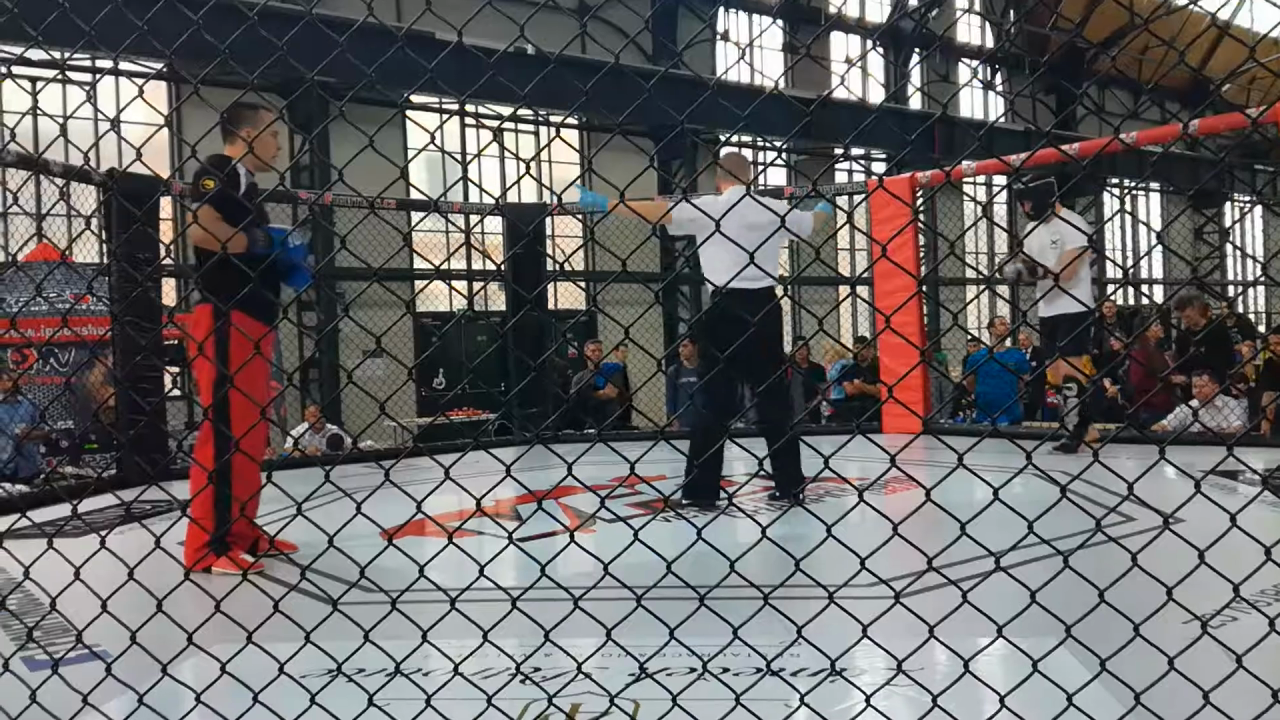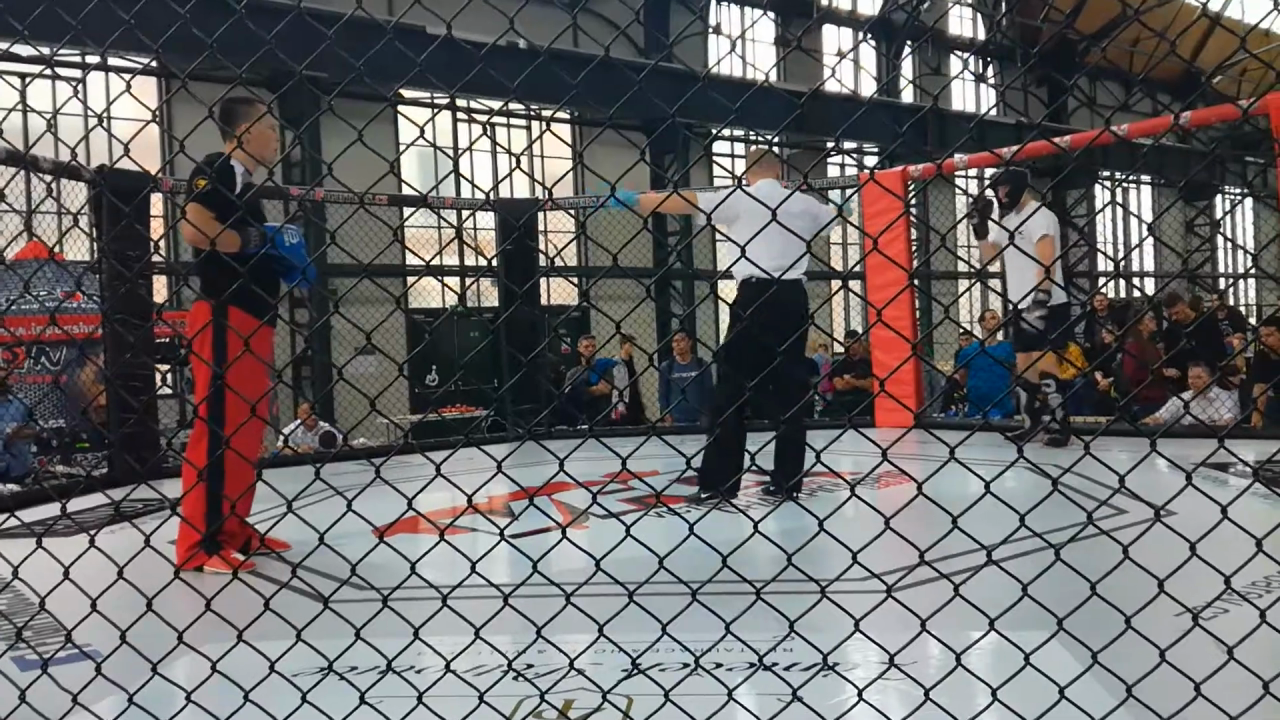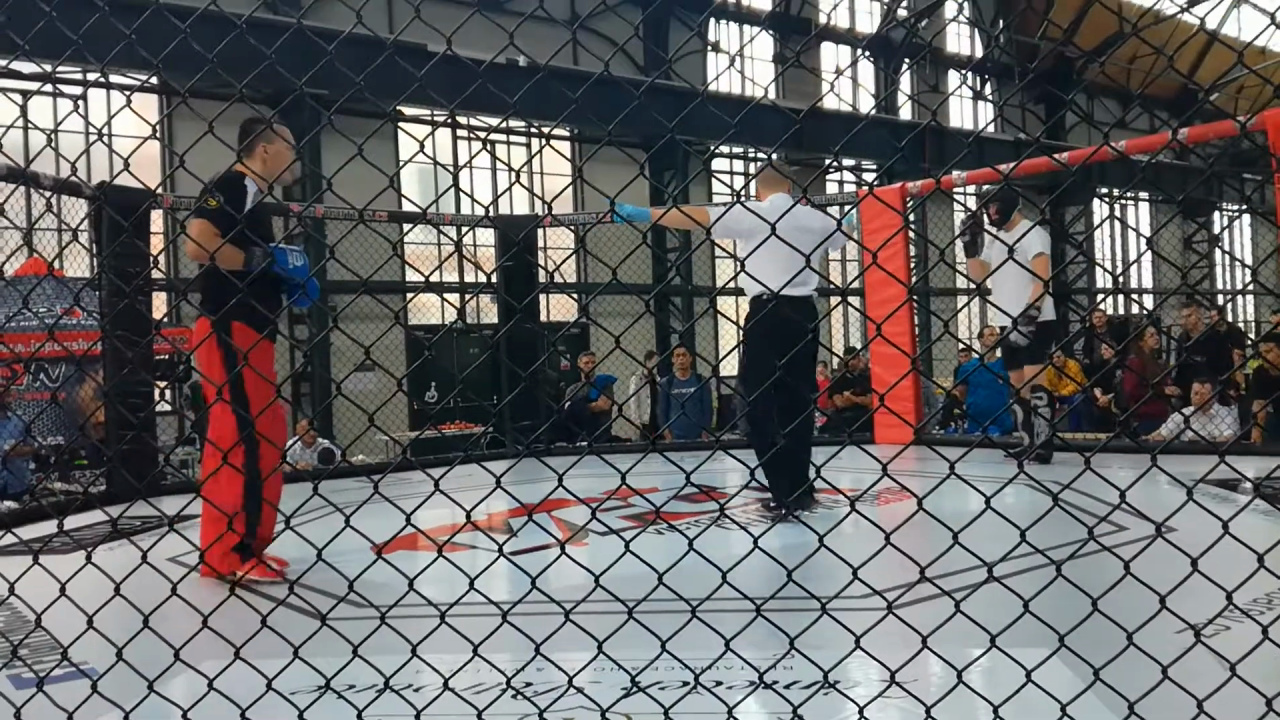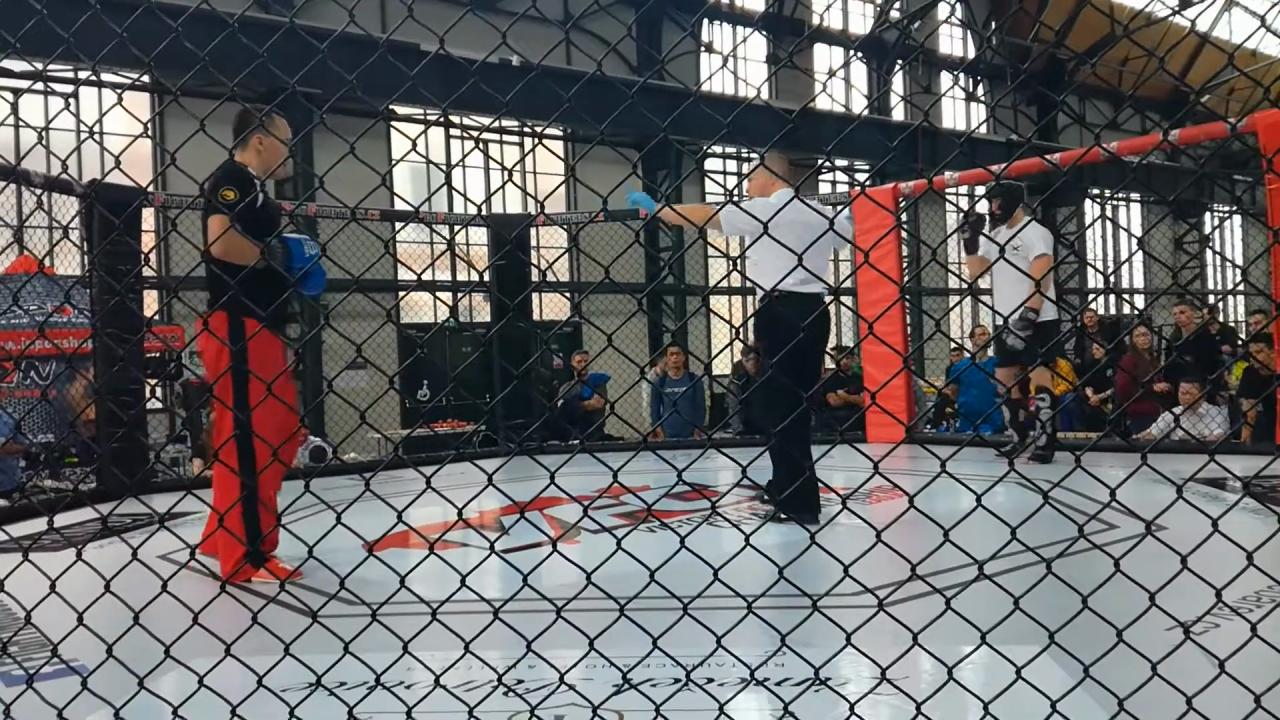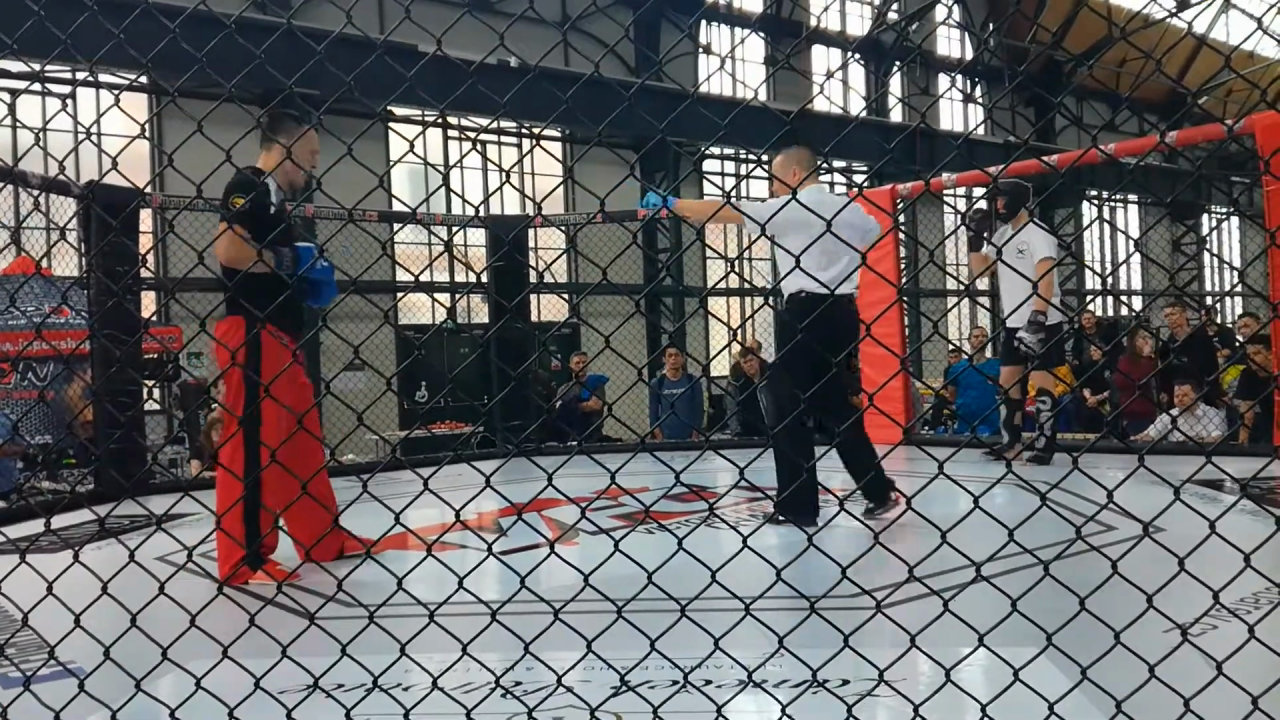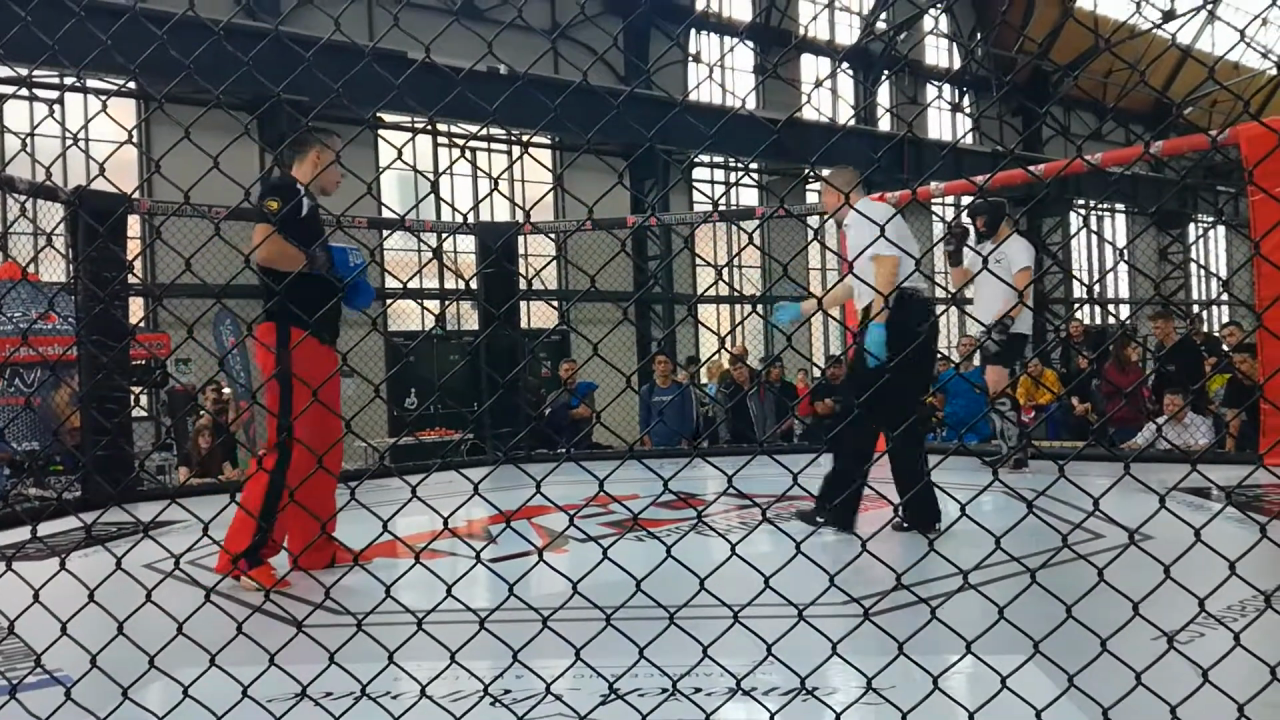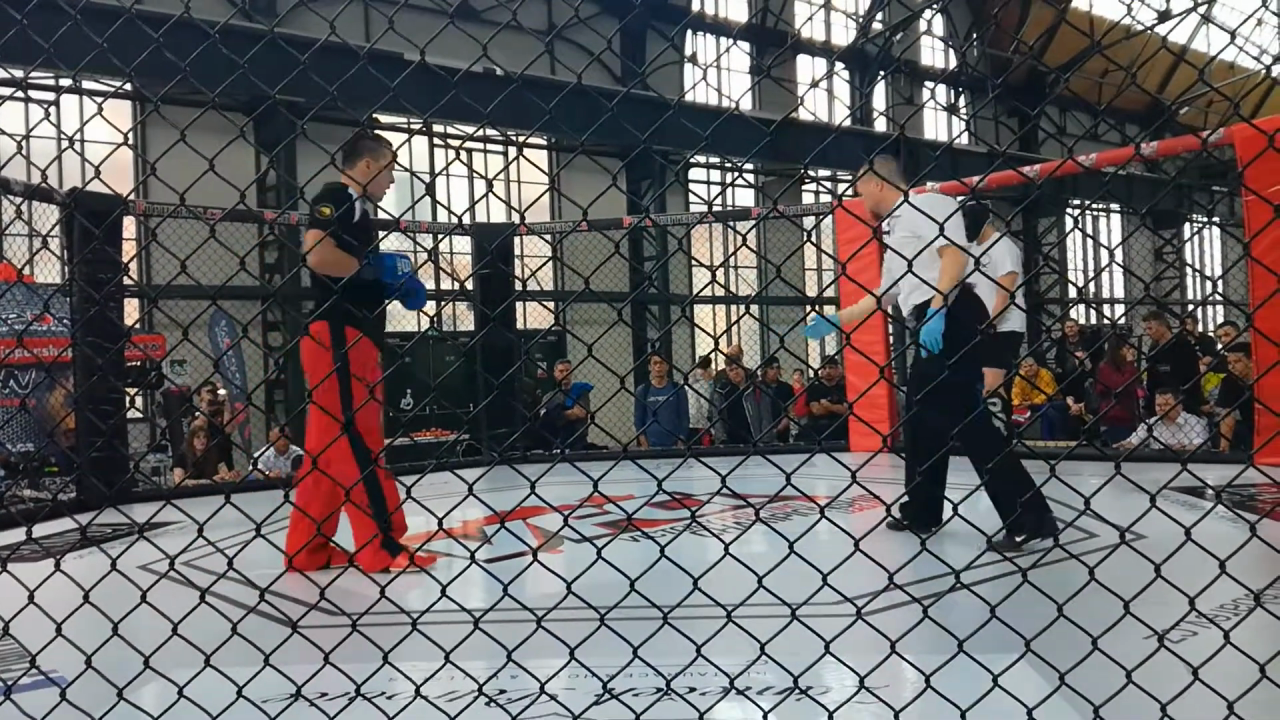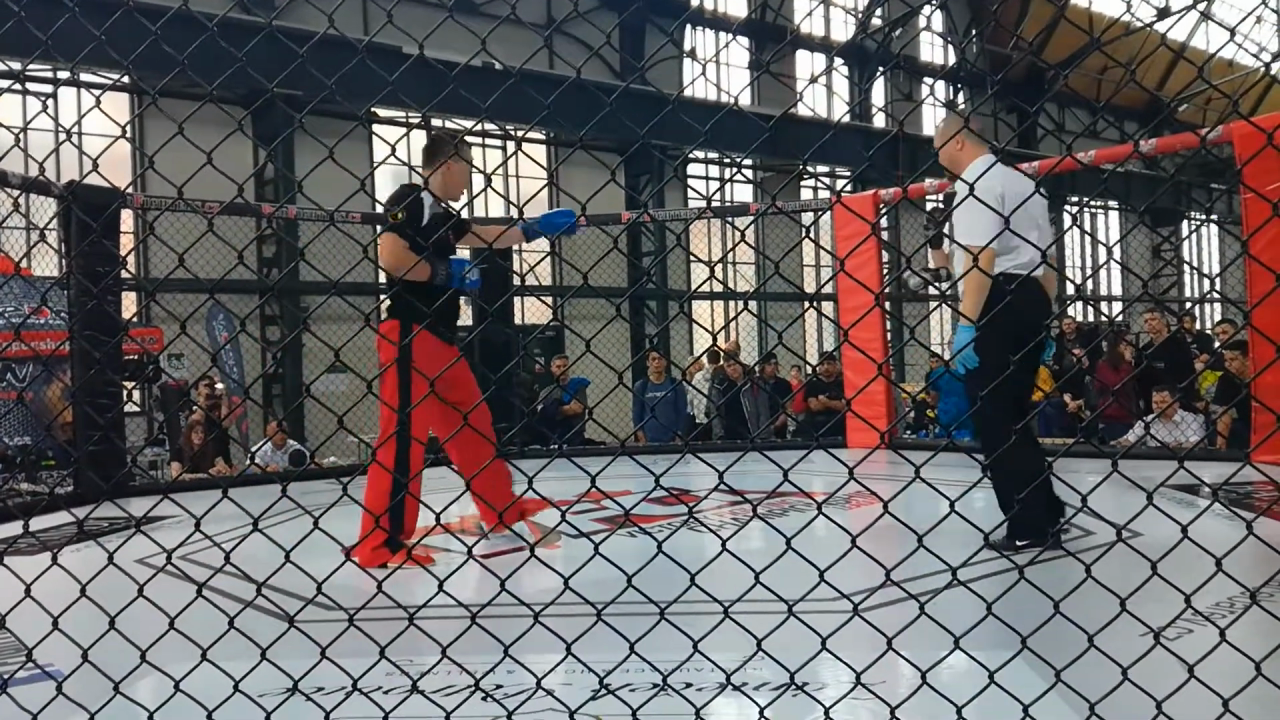
dt=0.5s
person 1, frame 1
left shoulder: (245, 185)
right shoulder: (221, 170)
right elbow: (199, 230)
left wrist: (283, 263)
right wrist: (265, 241)
left hip: (250, 322)
right hip: (226, 321)
left knee: (250, 430)
right knee: (227, 428)
left ankle: (240, 530)
right ankle: (209, 545)
person 1, frame 2
left shoulder: (243, 182)
right shoulder: (218, 169)
right elbow: (194, 228)
left wrist: (286, 262)
right wrist: (260, 239)
left hip: (251, 319)
right hip: (225, 317)
left knee: (248, 427)
right knee: (221, 426)
left ankle: (232, 529)
right ankle: (200, 543)
person 1, frame 3
left shoulder: (254, 200)
right shoulder: (231, 186)
right elbow: (197, 243)
left wrist: (290, 281)
right wrist: (264, 259)
left hip: (249, 335)
right hip: (229, 333)
left knee: (233, 442)
right knee: (257, 437)
left ankle: (223, 551)
right ankle: (238, 550)
person 1, frame 4
left shoulder: (254, 189)
right shoulder: (232, 179)
right elbow: (221, 242)
left wrist: (293, 267)
right wrist: (278, 253)
left hip: (262, 331)
right hip: (238, 329)
left knee: (283, 433)
right knee: (247, 438)
left ankle: (226, 534)
right ankle: (245, 555)
person 1, frame 5
left shoulder: (271, 195)
right shoulder: (249, 185)
right elbow: (228, 249)
left wrist: (306, 278)
right wrist: (287, 261)
left hip: (279, 335)
right hip: (253, 334)
left knee: (302, 437)
right knee: (253, 442)
left ankle: (323, 537)
right ankle: (243, 558)
person 1, frame 6
left shoulder: (307, 205)
right shoulder: (282, 191)
right elbow: (265, 250)
left wrist: (346, 281)
right wrist: (326, 260)
left hip: (316, 338)
right hip: (288, 337)
left knee: (325, 443)
right knee: (290, 443)
left ankle: (314, 544)
right ankle: (246, 552)
person 1, frame 7
left shoulder: (357, 210)
right shoulder: (335, 197)
right elbow: (318, 256)
left wrist: (395, 281)
right wrist: (375, 267)
left hip: (352, 338)
right hip: (338, 336)
left knee: (331, 444)
right knee: (359, 439)
left ankle: (309, 545)
right ankle: (382, 545)
person 1, frame 8
left shoulder: (442, 214)
right shoulder: (407, 201)
left elbow: (488, 234)
right elbow: (390, 256)
left wrist: (538, 225)
right wrist: (444, 272)
left hip: (440, 339)
right hip: (411, 336)
left knee: (474, 425)
right knee: (403, 436)
left ankle: (500, 510)
right ankle: (380, 543)
person 2, frame 1
left shoulder: (708, 208)
right shoulder: (776, 210)
left elbow: (657, 211)
right elbow: (812, 222)
left wrist: (603, 203)
right wrist: (824, 210)
left hip: (727, 308)
right hip: (765, 307)
left knee: (715, 398)
right knee: (774, 396)
left ankle: (701, 489)
right ankle: (790, 483)
person 2, frame 2
left shoulder: (739, 198)
right shoulder: (804, 203)
left elbow: (684, 202)
right elbow: (834, 216)
left wrist: (632, 199)
left hip: (756, 297)
right hip: (793, 298)
left knee: (732, 390)
right knee: (791, 390)
left ankle: (718, 483)
right ankle: (787, 479)
person 2, frame 3
left shoulder: (750, 214)
right shoulder: (815, 219)
left elbow: (694, 218)
right elbow: (842, 235)
left wrist: (642, 214)
right wrist: (847, 223)
left hip: (768, 315)
right hip: (804, 314)
left knee: (760, 405)
right knee: (798, 405)
left ankle: (789, 493)
right ankle: (795, 492)
person 2, frame 4
left shoulder: (764, 209)
right shoulder: (820, 213)
left elbow: (706, 216)
right elbow: (847, 232)
left wrist: (654, 207)
right wrist: (849, 220)
left hip: (780, 311)
right hip: (814, 311)
left knee: (782, 406)
right knee: (798, 404)
left ankle: (799, 502)
right ankle: (784, 489)
person 2, frame 5
left shoulder: (789, 209)
right shoulder: (849, 209)
left elbow: (727, 212)
right elbow: (873, 233)
left wrist: (670, 203)
left hip: (805, 312)
right hip: (842, 312)
left knee: (789, 409)
right knee: (838, 406)
left ankle: (796, 505)
right ankle: (878, 489)
person 2, frame 6
left shoulder: (870, 213)
right shoulder: (864, 226)
left elbow: (889, 264)
right elbow: (850, 286)
left wrist: (879, 323)
right wrist: (803, 308)
left hip: (895, 324)
right hip: (910, 323)
left knee: (862, 413)
right knee: (904, 418)
left ankle: (837, 507)
right ankle: (920, 513)
person 2, frame 7
left shoulder: (927, 206)
right shoulder: (893, 233)
left elbow: (952, 255)
right elbow: (881, 295)
left wrist: (938, 311)
right wrist: (834, 321)
left hip: (952, 323)
right hip: (931, 329)
left knee: (962, 419)
right knee: (923, 419)
left ankle: (1030, 518)
right ankle: (921, 510)
person 2, frame 8
left shoulder: (977, 186)
right shoulder: (1026, 185)
left elbow: (981, 261)
right elbow: (1047, 264)
left wrist: (966, 327)
right wrist: (1045, 322)
left hip: (998, 311)
right hip: (1031, 308)
left knee: (996, 422)
right knee: (1011, 417)
left ankle: (1031, 526)
right ankle: (1040, 512)
person 3, frame 1
left shoulder: (1072, 224)
right shoulder: (1033, 230)
left elbow: (1070, 270)
right elbow: (1029, 269)
left wrist: (1034, 271)
right wrist: (1017, 269)
left hip: (1074, 310)
right hip: (1048, 312)
left knee: (1069, 370)
right knee: (1055, 375)
left ankle: (1074, 432)
right ankle: (1085, 426)
person 3, frame 2
left shoulder: (1039, 215)
right shoulder: (1006, 220)
left elbow: (1048, 261)
right elbow: (989, 257)
left wrist: (1041, 301)
right wrist: (980, 225)
left hip: (1047, 304)
right hip: (1022, 306)
left knee: (1044, 364)
right knee: (1024, 366)
left ankle: (1059, 427)
right ankle: (1033, 424)
person 3, frame 3
left shoulder: (1032, 233)
right shoulder: (994, 238)
left elbow: (1042, 280)
right elbow: (978, 275)
left wrist: (1029, 316)
right wrist: (970, 242)
left hip: (1036, 321)
right hip: (1008, 322)
left knee: (1033, 378)
right knee: (1018, 382)
left ankle: (1044, 443)
right ankle: (1030, 442)
person 3, frame 4
left shoulder: (1034, 232)
right shoulder: (995, 235)
left elbow: (1041, 279)
right elbow: (976, 273)
left wrist: (1028, 317)
right wrist: (970, 240)
left hip: (1038, 320)
right hip: (1007, 321)
left knee: (1039, 378)
right knee: (1007, 381)
left ankle: (1044, 443)
right ankle: (1023, 438)
person 3, frame 5
left shoulder: (1037, 234)
right shoulder: (1001, 234)
left elbow: (1046, 282)
right elbow: (980, 271)
left wrist: (1036, 321)
right wrist: (975, 236)
left hip: (1041, 321)
right hip: (1013, 322)
left knee: (1040, 379)
right knee: (1007, 381)
left ankle: (1044, 445)
right ankle: (1011, 441)
person 3, frame 6
left shoulder: (1017, 245)
right shoulder: (980, 249)
left elbow: (1022, 290)
right elbow: (959, 284)
left wrist: (1003, 323)
right wrist: (953, 251)
left hip: (1011, 330)
right hip: (989, 331)
left knee: (995, 382)
right knee: (996, 389)
left ankle: (1016, 446)
right ankle: (1009, 450)
person 3, frame 7
left shoulder: (1003, 246)
right shoulder: (974, 250)
left elbow: (1006, 294)
left wrist: (987, 327)
left hip: (1003, 329)
left knee: (991, 386)
person 3, frame 8
left shoulder: (991, 233)
right shoulder: (967, 236)
left elbow: (984, 274)
right elbow: (945, 266)
left wrist: (939, 275)
right wrist: (935, 237)
left hip: (996, 321)
right hip: (977, 320)
left knee: (991, 380)
right knee: (978, 381)
